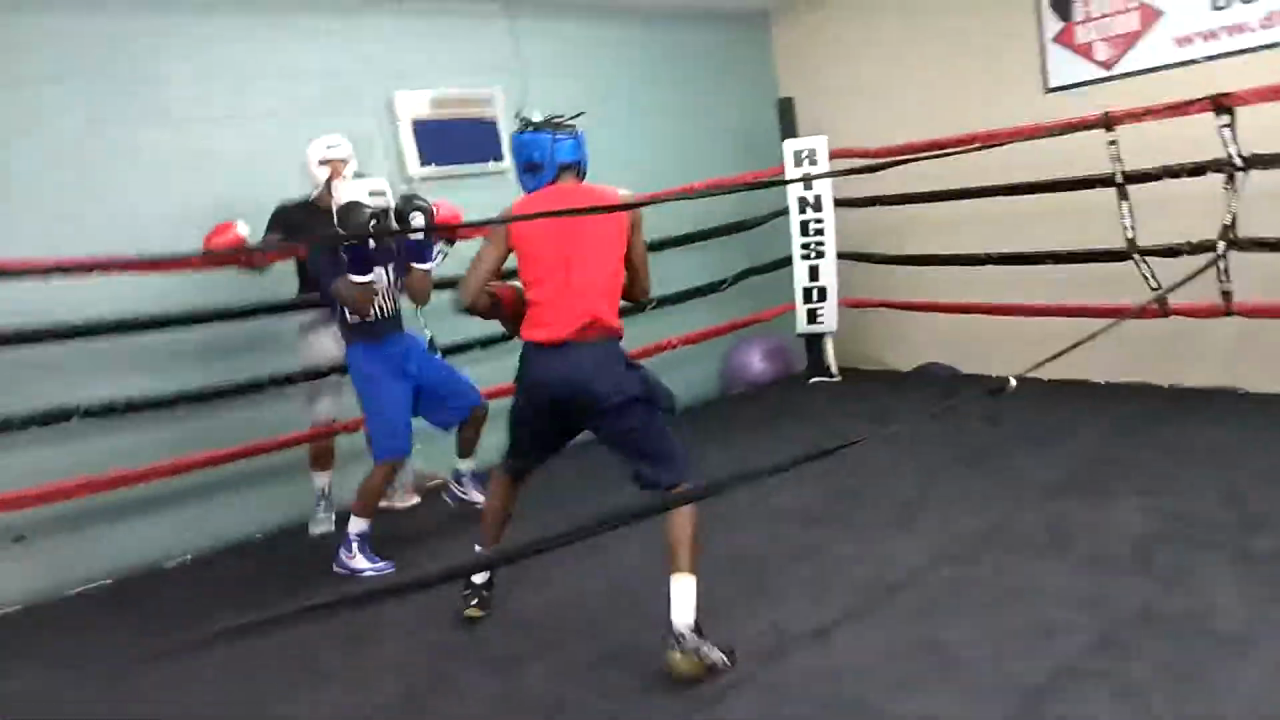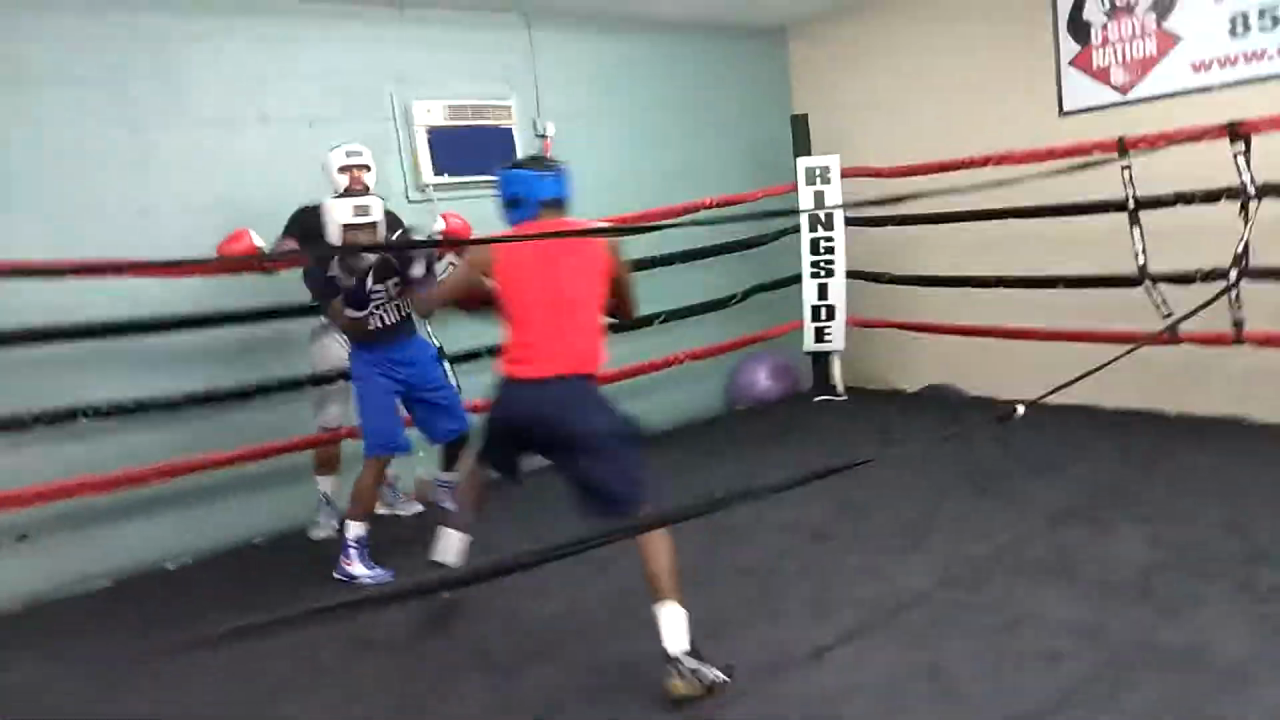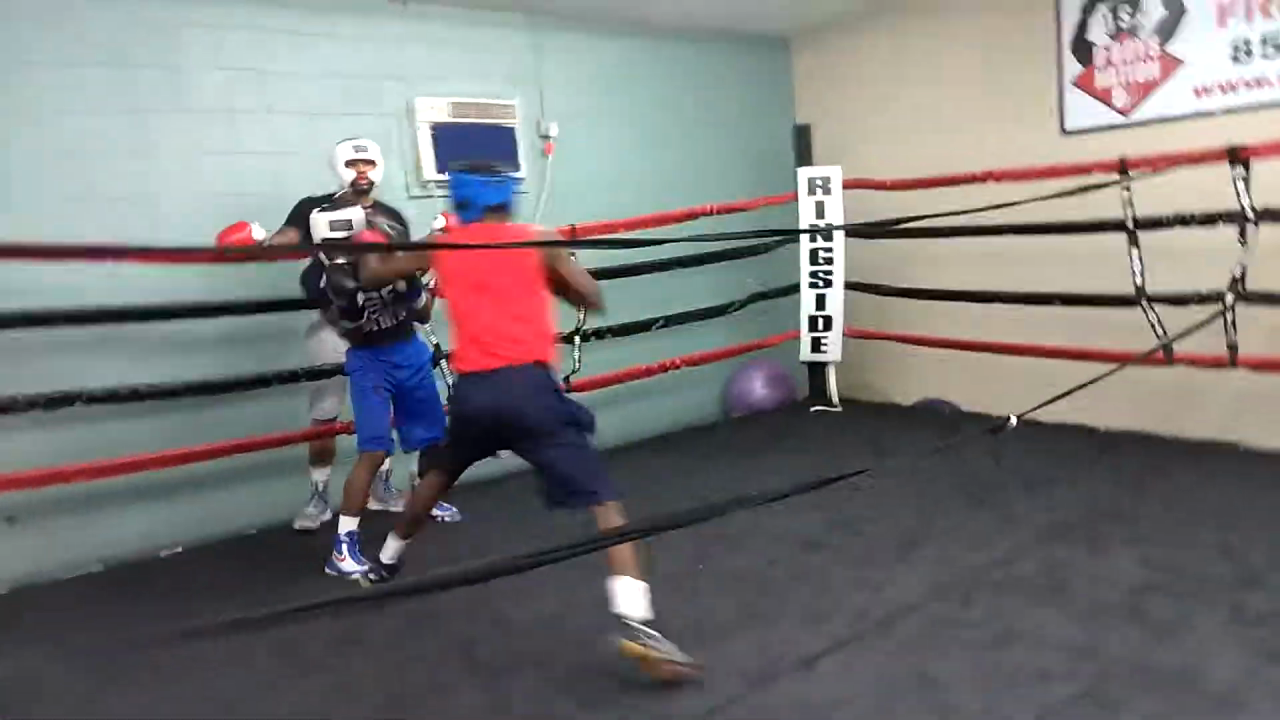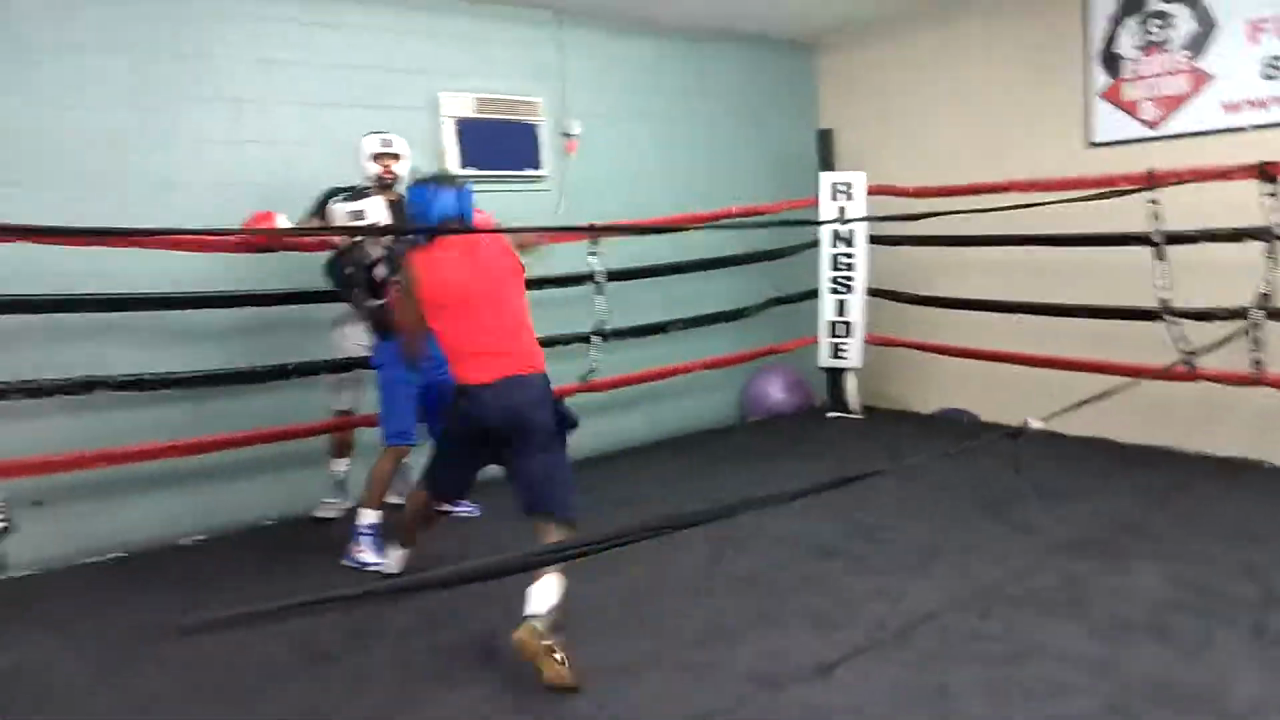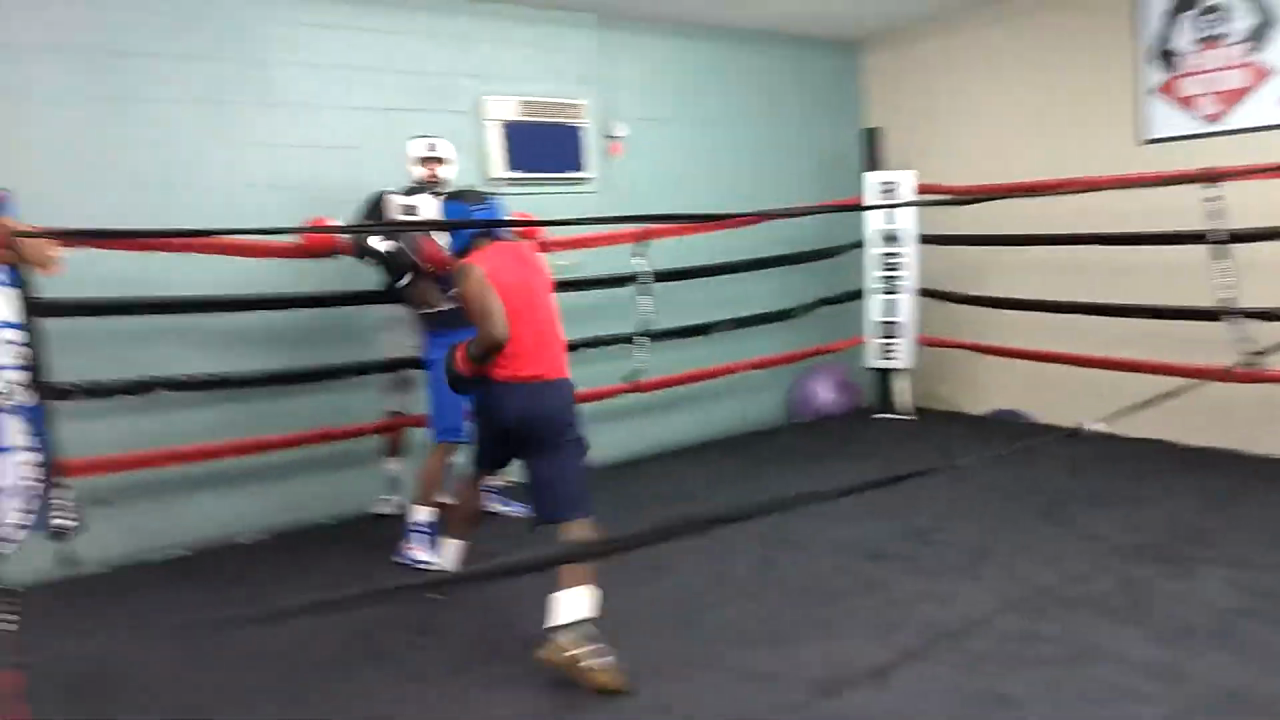
dt=0.1s
person 1, frame 1
left shoulder: (512, 217)
right shoulder: (622, 206)
left elbow: (470, 296)
right elbow: (638, 292)
left hip: (539, 366)
right hip: (599, 363)
left knee: (512, 470)
right knee: (675, 488)
left ankle: (476, 586)
right ankle: (684, 631)
person 1, frame 2
left shoulder: (495, 249)
right shoulder: (601, 244)
left elbow: (429, 300)
right elbow: (625, 312)
left wrist: (480, 290)
left hip: (517, 398)
right hip: (576, 397)
left knee: (484, 465)
right knee: (644, 521)
left ankle: (446, 568)
right ankle: (681, 657)
person 1, frame 3
left shoulder: (440, 246)
right shoulder: (540, 241)
left elbow: (371, 274)
right elbow: (591, 298)
left hip: (472, 392)
right hip: (529, 388)
left knee: (440, 474)
right knee: (603, 505)
left ankle: (385, 566)
right ankle: (635, 623)
person 1, frame 4
left shoulder: (418, 264)
right shoulder: (500, 247)
left elbow: (405, 322)
left hip: (473, 400)
right hip: (527, 395)
left knee: (435, 484)
right knee: (553, 522)
left ankle: (391, 570)
right ankle: (537, 619)
person 1, frame 5
left shoulder: (469, 269)
right shoulder: (529, 254)
left elbow: (495, 334)
left wrist: (467, 358)
left hip: (504, 396)
right hip: (551, 396)
left knee: (479, 473)
right knee: (573, 520)
left ankle: (445, 567)
right ankle: (570, 631)
person 2, frame 1
right shoulder: (292, 214)
right elbow: (266, 254)
right hip: (323, 321)
right knee: (323, 418)
left ankle: (386, 485)
right ankle: (323, 502)
person 2, frame 2
left shoulder: (389, 220)
right shoulder: (311, 218)
right elbow: (281, 254)
right hip: (334, 327)
right knee: (330, 421)
left ankle: (389, 491)
right ankle: (327, 505)
person 2, frame 3
left shoulder: (390, 216)
right shoulder: (313, 209)
right elbow: (282, 243)
right wrist: (260, 244)
right hip: (333, 320)
right knee: (324, 414)
left ankle: (382, 487)
right ankle: (318, 496)
person 2, frame 4
right shoulder: (341, 199)
right elbow: (311, 231)
right hip: (358, 314)
right knee: (347, 403)
left ankle: (398, 481)
right ankle: (339, 487)
person 2, frame 5
right shoulder: (388, 204)
right elbow: (361, 241)
left hip: (451, 315)
right hip: (408, 313)
left knee: (452, 405)
right knee: (398, 403)
left ankle: (449, 483)
right ankle: (391, 490)
person 3, frame 1
left shoulder: (390, 243)
right shoulder: (325, 252)
left elbow: (420, 295)
right elbow: (360, 305)
left wrist: (419, 242)
right wrist: (358, 250)
left hip: (407, 344)
right hip: (369, 354)
left knee: (473, 407)
right knee: (392, 456)
left ankle: (464, 478)
right ankle: (352, 545)
person 3, frame 2
left shoulder: (395, 253)
right shoulder: (323, 272)
right elbow: (350, 329)
left wrist: (419, 271)
right wrist: (354, 290)
left hip: (416, 350)
right hip: (373, 361)
left knee: (456, 431)
right knee: (381, 452)
right ankle: (351, 551)
person 3, frame 3
right shoulder: (320, 279)
left elbow: (423, 315)
right elbow: (351, 333)
left wrist: (411, 289)
right wrist: (347, 302)
left hip: (411, 350)
right hip: (369, 359)
left knee: (434, 441)
right knee: (374, 450)
right ankle: (343, 547)
person 3, frame 4
right shoulder: (342, 266)
right elbow: (375, 318)
right wrist: (368, 286)
left hip: (431, 339)
right hip: (393, 348)
right knee: (398, 442)
right ankle: (363, 536)
person 3, frame 5
left shoulder: (460, 240)
right shoulder: (402, 258)
right elbow: (428, 302)
left hip: (478, 337)
right hip: (445, 342)
left knee: (499, 428)
right knee: (451, 437)
left ankle: (488, 490)
right ankle: (418, 532)
